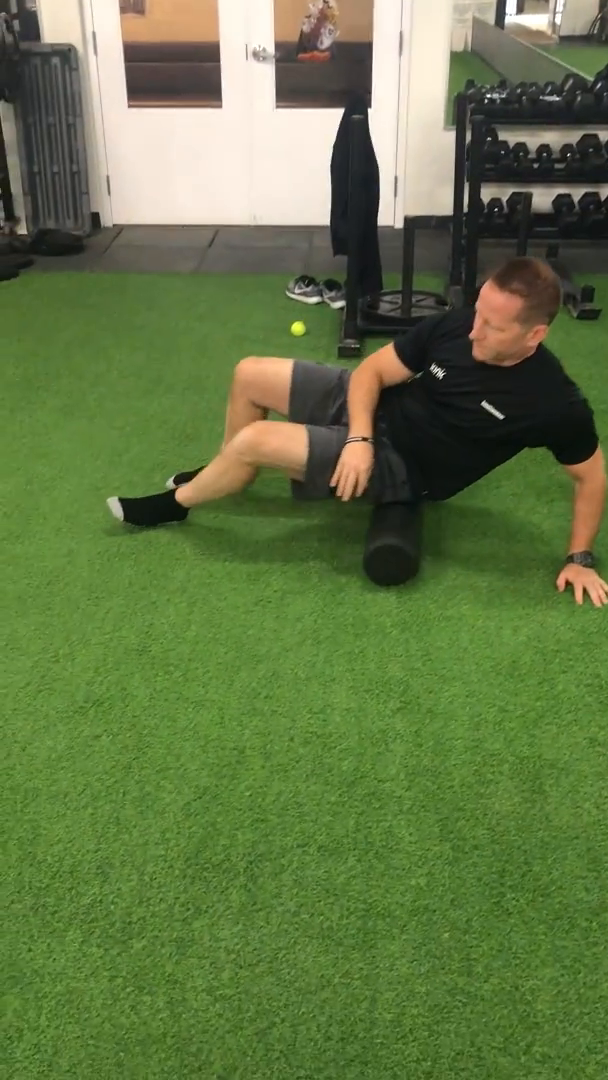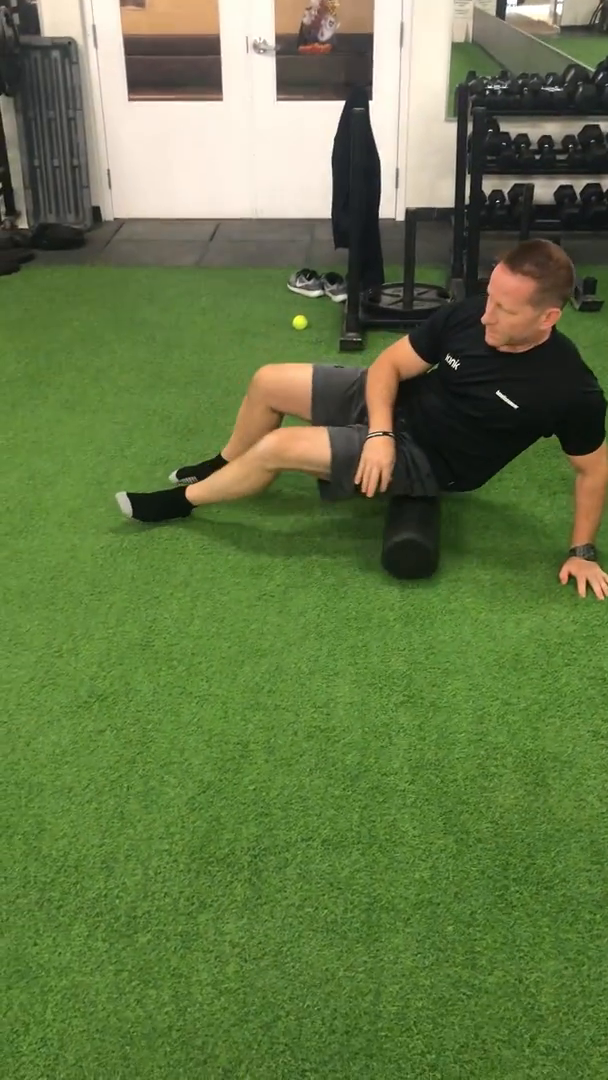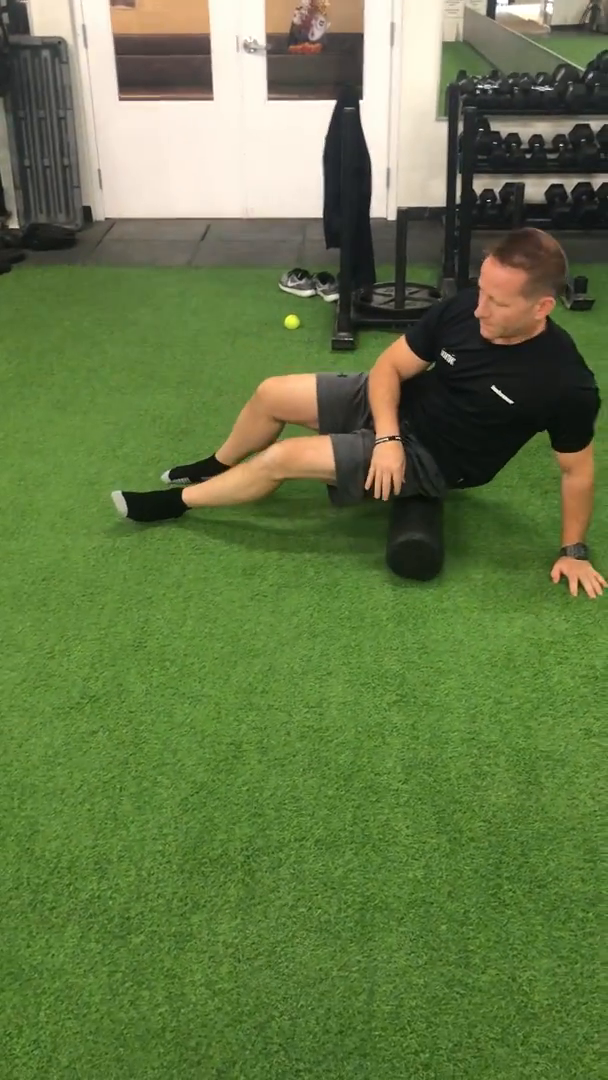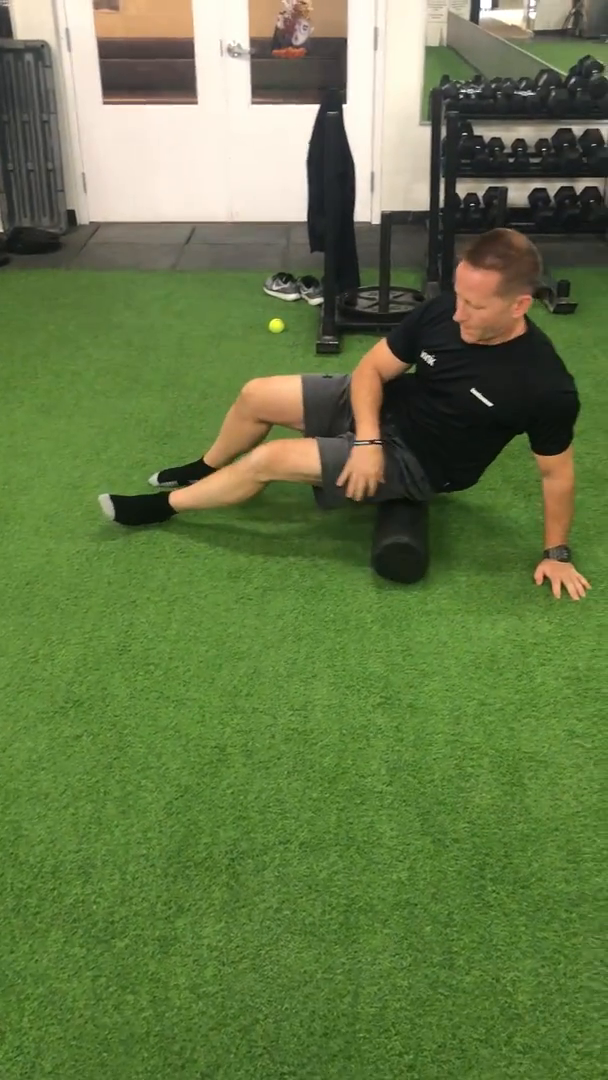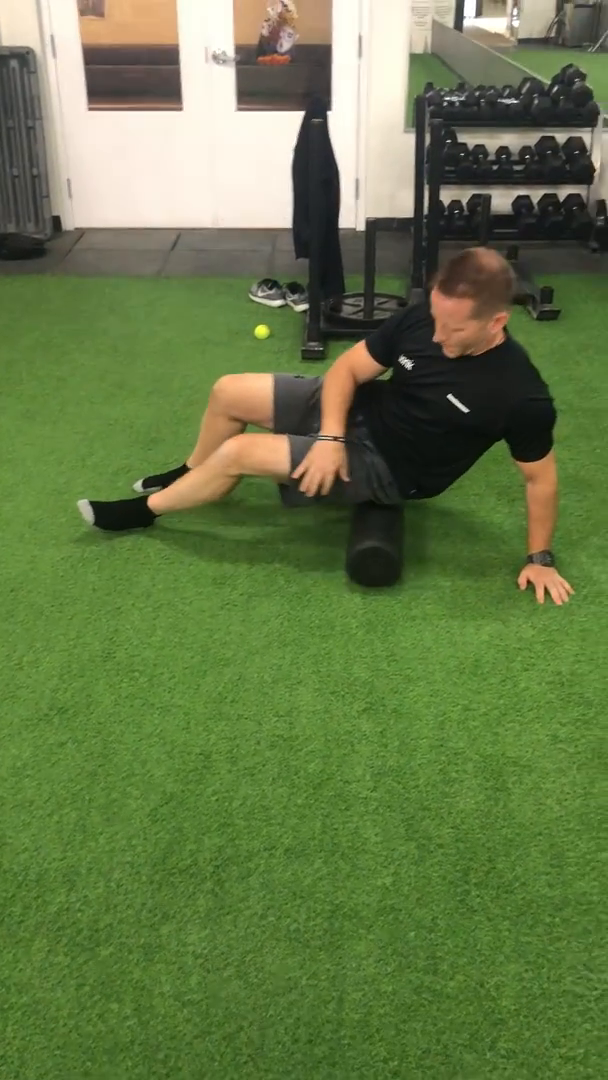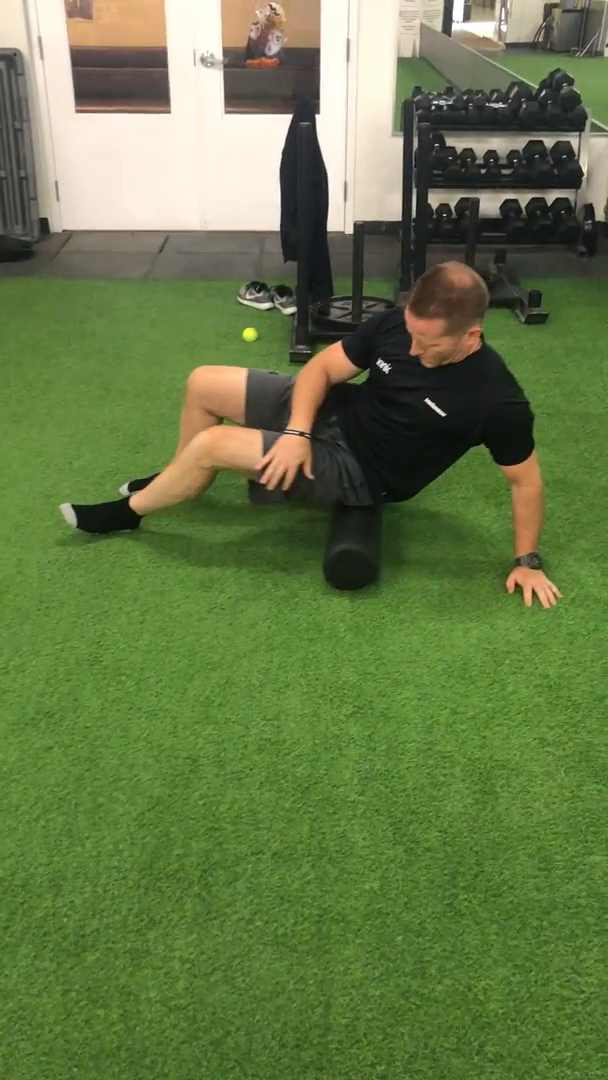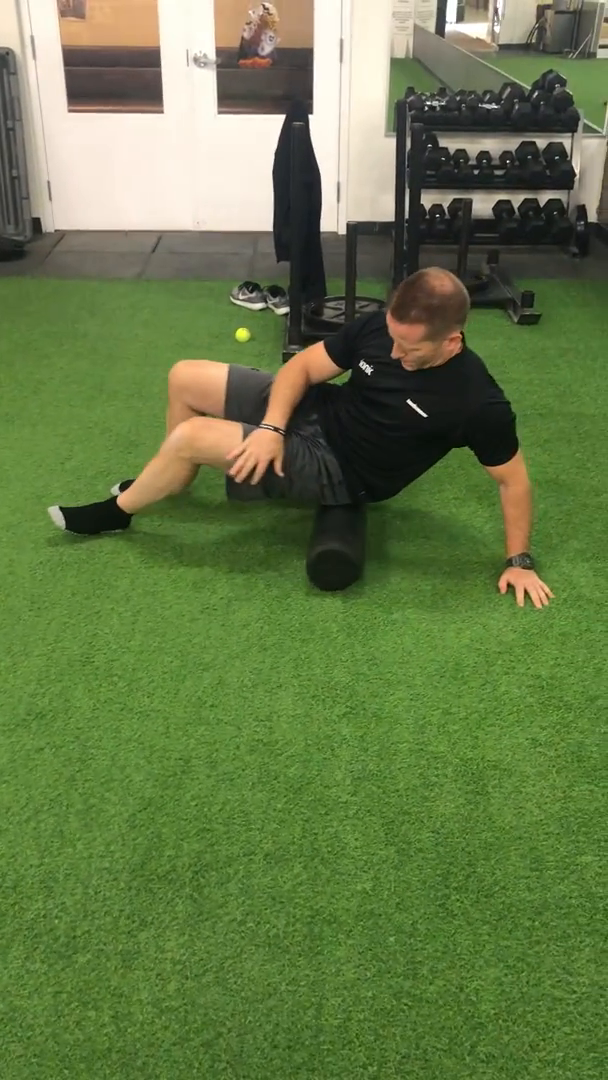
dt=0.2s
person 1, frame 1
left shoulder: (553, 403)
right shoulder: (454, 326)
right elbow: (372, 370)
right wrist: (359, 440)
left hip: (398, 466)
right hip: (373, 411)
left knee: (254, 441)
right knee: (250, 375)
left ankle: (175, 505)
right ankle: (216, 473)
person 1, frame 2
right shoulder: (468, 315)
right elbow: (389, 365)
right wrist: (380, 435)
left hip: (424, 460)
right hip: (394, 405)
left knee: (277, 448)
right knee: (268, 382)
left ankle: (183, 500)
right ankle: (225, 465)
person 1, frame 3
left shoulder: (566, 385)
right shoulder: (463, 310)
right elbow: (390, 366)
right wrist: (388, 439)
left hip: (432, 461)
right hip: (397, 405)
left knee: (283, 458)
right knee: (271, 394)
left ankle: (178, 501)
right ankle: (218, 466)
person 1, frame 4
left shoulder: (544, 386)
right shoulder: (442, 312)
left elbow: (557, 473)
right elbow: (371, 369)
left wrist: (556, 554)
right wrist: (368, 441)
left hip: (416, 464)
right hip: (382, 408)
left knee: (269, 461)
right knee: (255, 396)
left ankle: (164, 505)
right ankle: (206, 468)
person 1, frame 5
left shoulder: (520, 395)
right shoulder: (422, 319)
left elbow: (541, 479)
right elbow: (347, 369)
left wrist: (540, 558)
right wrist: (332, 439)
left hip: (387, 468)
right hip: (357, 412)
left knee: (237, 453)
right knee: (228, 392)
left ankle: (146, 510)
right ankle: (189, 474)
person 1, frame 6
left shoulder: (496, 400)
right shoulder: (400, 324)
left elbow: (526, 480)
right elbow: (322, 368)
left wrist: (527, 562)
right wrist: (298, 433)
left hip: (359, 470)
right hip: (334, 412)
left knee: (211, 447)
right knee: (203, 383)
left ankle: (127, 512)
right ankle: (174, 479)
person 1, frame 7
left shoulder: (477, 403)
right shoulder: (382, 326)
left elbow: (513, 480)
right elbow: (304, 366)
left wrist: (518, 562)
right wrist: (273, 428)
left hip: (336, 468)
right hip: (315, 411)
left knee: (189, 438)
right knee: (185, 378)
left ankle: (116, 513)
right ankle: (162, 481)
